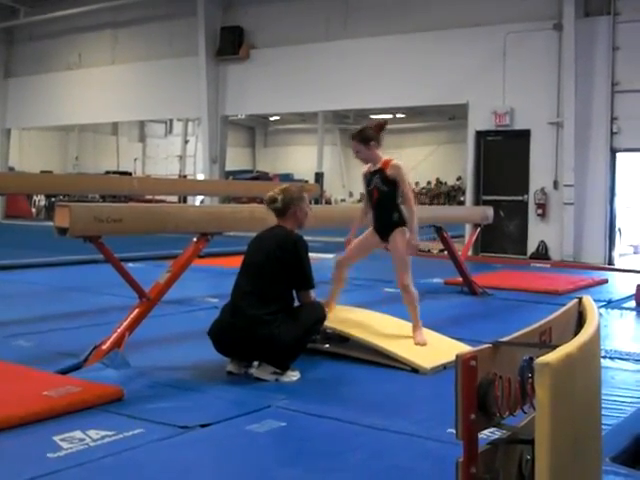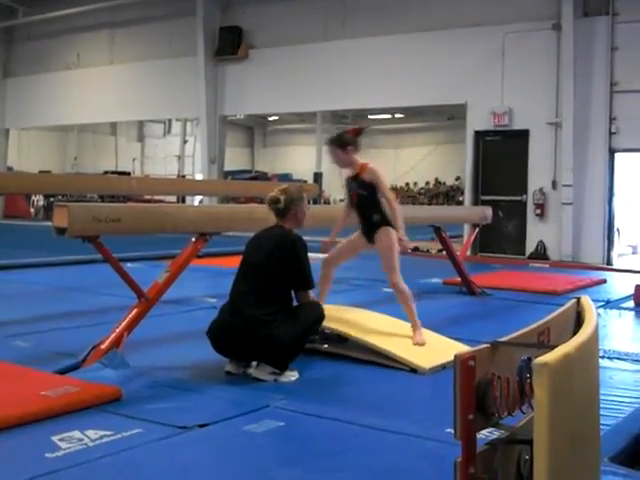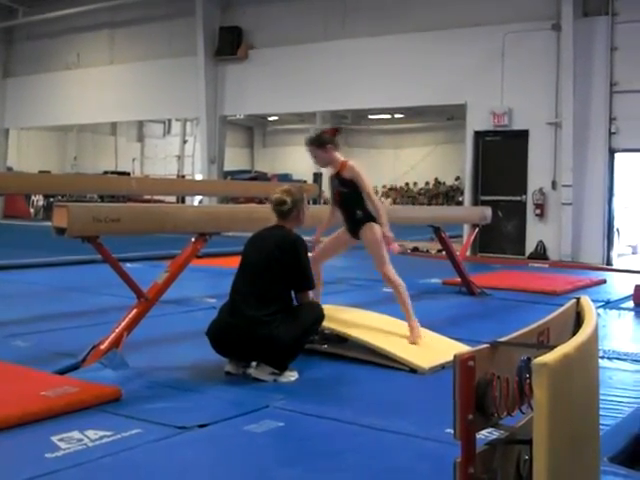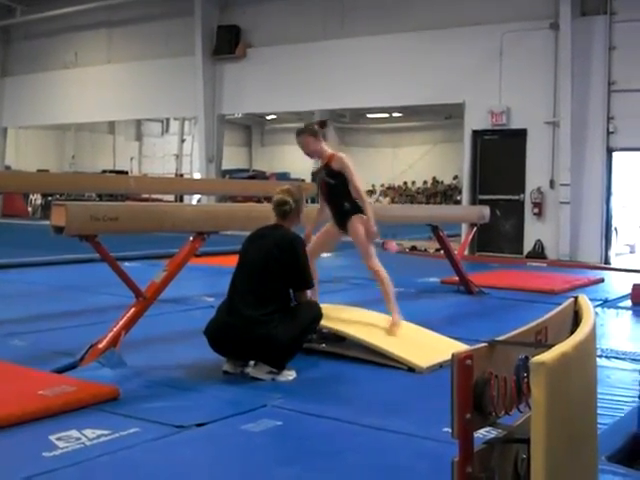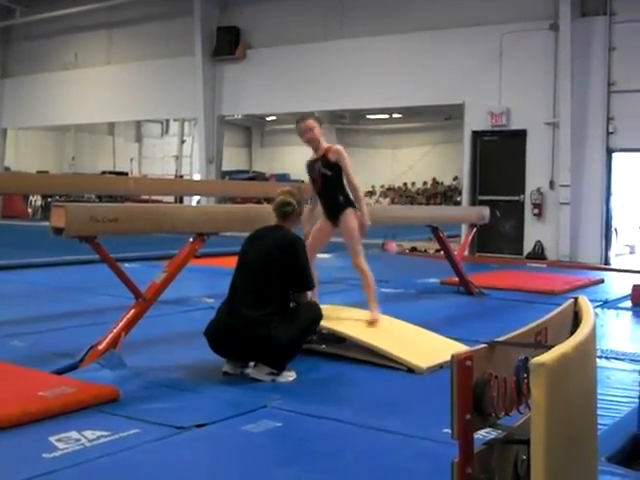
dt=0.1s
person 1, frame 1
left shoulder: (394, 167)
right shoulder: (367, 173)
left elbow: (409, 201)
left wrist: (413, 234)
right wrist: (352, 233)
left hip: (396, 227)
right hip: (377, 229)
left knee: (404, 281)
right knee: (341, 262)
left ankle: (417, 327)
right ankle: (329, 303)
person 1, frame 2
left shoulder: (370, 171)
right shoulder: (349, 177)
left elbow: (390, 201)
right elbow: (348, 210)
left wrist: (400, 232)
right wrist: (332, 235)
left hip: (382, 228)
right hip: (364, 230)
left knee: (395, 280)
right knee: (328, 261)
left ankle: (417, 327)
right ankle: (318, 304)
person 1, frame 3
left shoulder: (350, 168)
right shoulder: (333, 177)
left elbow: (371, 197)
right elbow: (334, 209)
left wrist: (385, 227)
right wrist: (318, 234)
left hip: (366, 224)
right hip: (349, 227)
left knee: (387, 273)
right knee: (316, 258)
left ankle: (412, 322)
person 1, frame 4
left shoulder: (339, 159)
right shoulder: (317, 171)
left elbow: (357, 190)
right elbow: (323, 202)
left wrist: (369, 220)
right wrist: (310, 228)
left hip: (354, 215)
right hip: (337, 220)
left knee: (372, 264)
right knee: (308, 254)
left ankle: (394, 311)
person 1, frame 5
left shoulder: (336, 151)
right shoulder: (310, 163)
left elbow: (352, 182)
left wrist: (363, 212)
right wrist: (306, 225)
left hip: (345, 209)
right hip: (328, 214)
left knee: (358, 259)
right knee: (305, 255)
left ankle: (373, 306)
person 2, frame 1
left shoulder: (261, 238)
right shoulder: (294, 241)
right elbow: (305, 299)
right wrist: (315, 302)
right hip: (260, 336)
right knee: (316, 312)
left ankle: (241, 360)
right ankle: (273, 366)
person 2, frame 2
left shoulder: (258, 238)
right shoulder: (293, 241)
right elbow: (304, 299)
right wrist: (313, 302)
right hip: (258, 336)
right knee: (314, 311)
left ankle: (240, 360)
right ankle: (271, 365)
person 2, frame 3
left shoulder: (257, 237)
right shoulder: (294, 241)
right elbow: (304, 299)
right wrist: (312, 301)
right hip: (258, 336)
right knee: (314, 312)
left ankle: (239, 360)
right ankle: (271, 366)
person 2, frame 4
left shoulder: (255, 236)
right shoulder: (292, 241)
right elbow: (301, 298)
left wrist: (286, 299)
right wrist: (300, 299)
right hip: (257, 336)
right knee: (312, 311)
left ankle: (237, 359)
right ankle: (269, 365)
person 2, frame 5
left shoulder: (254, 236)
right shoulder: (293, 242)
right elbow: (302, 299)
right wrist: (308, 302)
right hip: (257, 336)
right knee: (312, 311)
left ankle: (237, 360)
right ankle: (268, 366)
